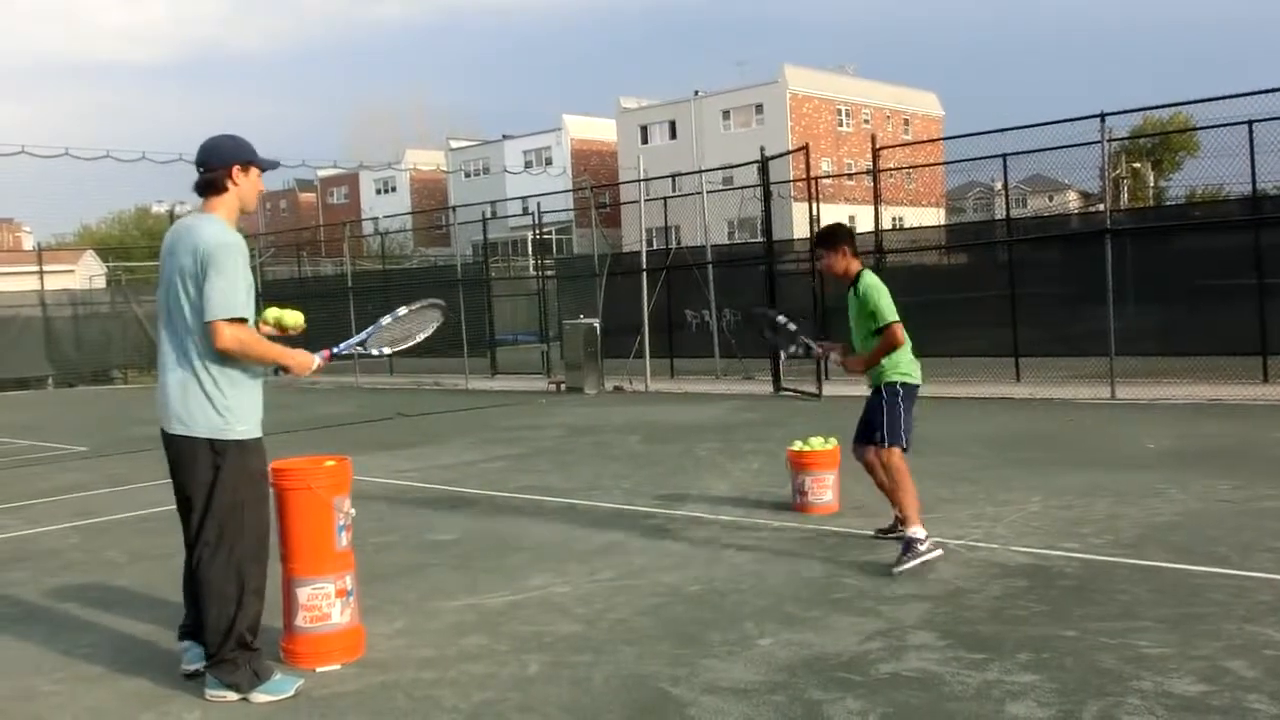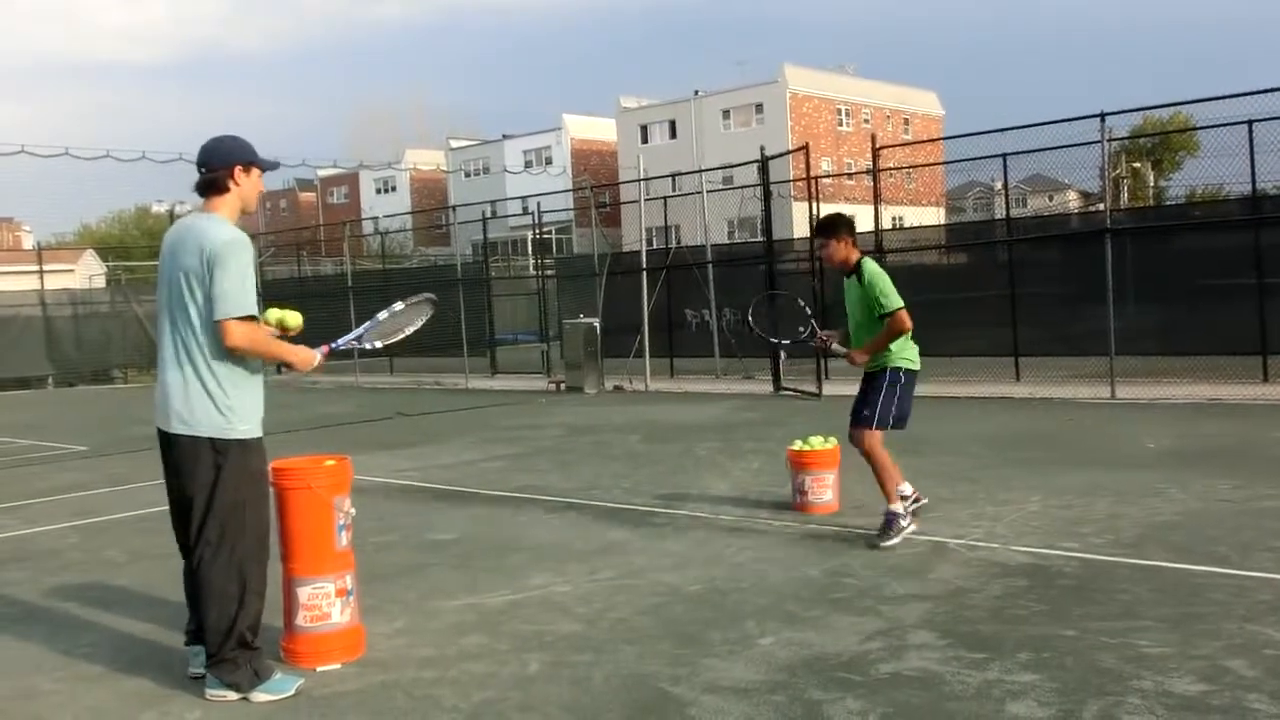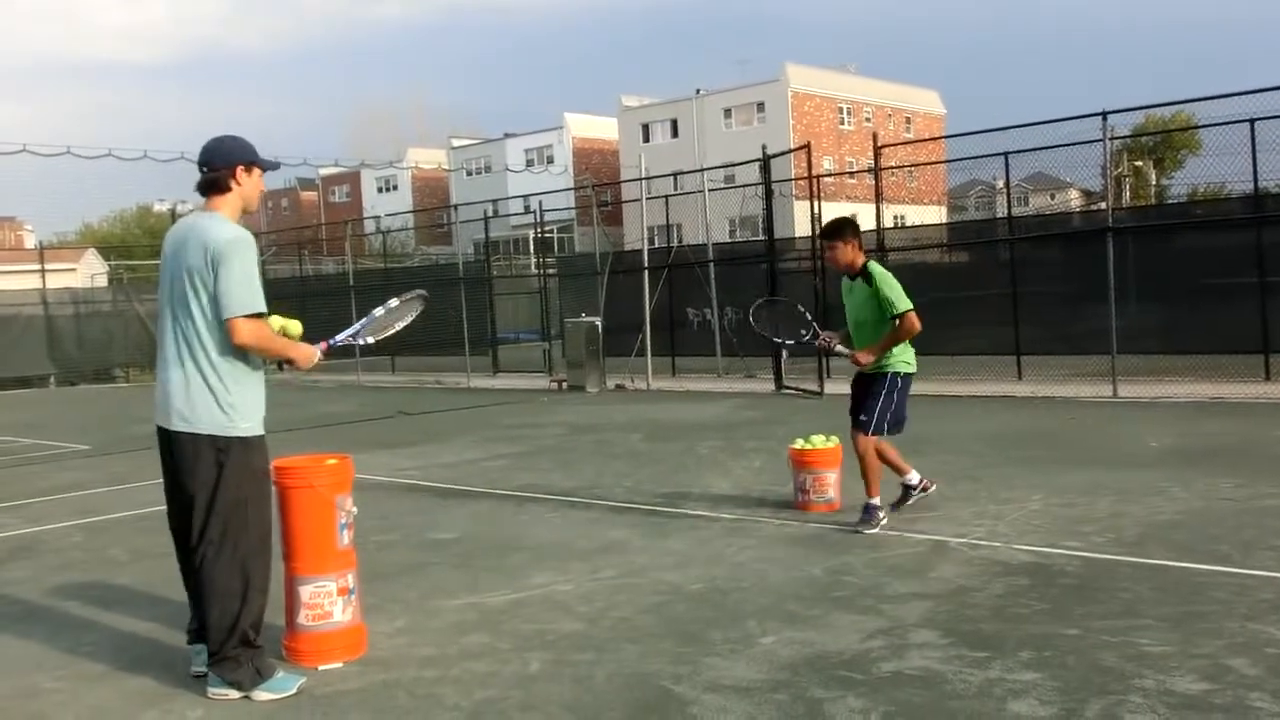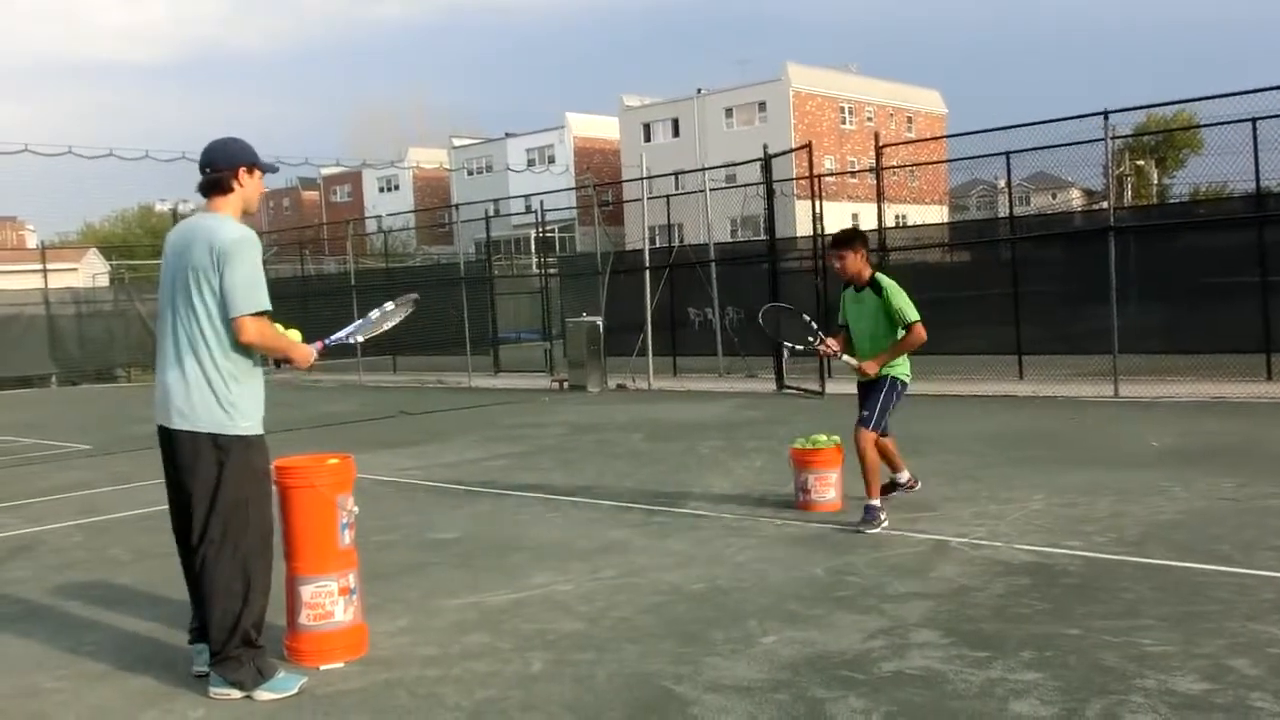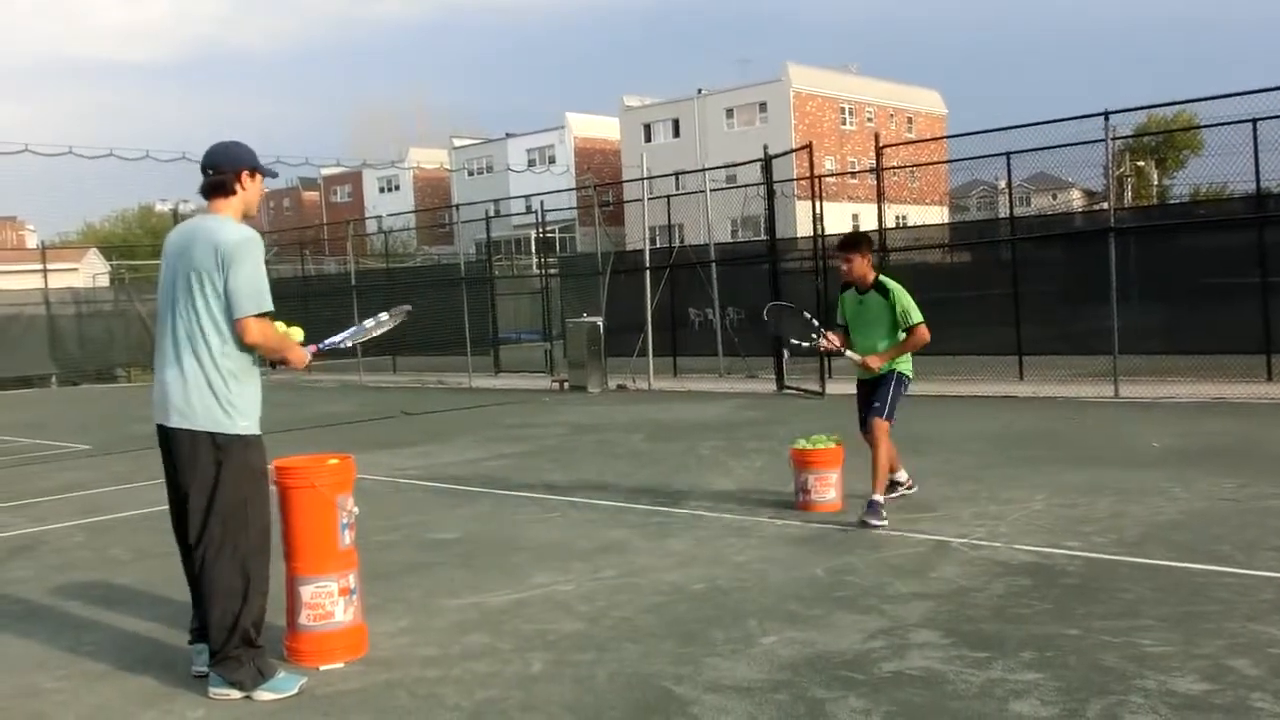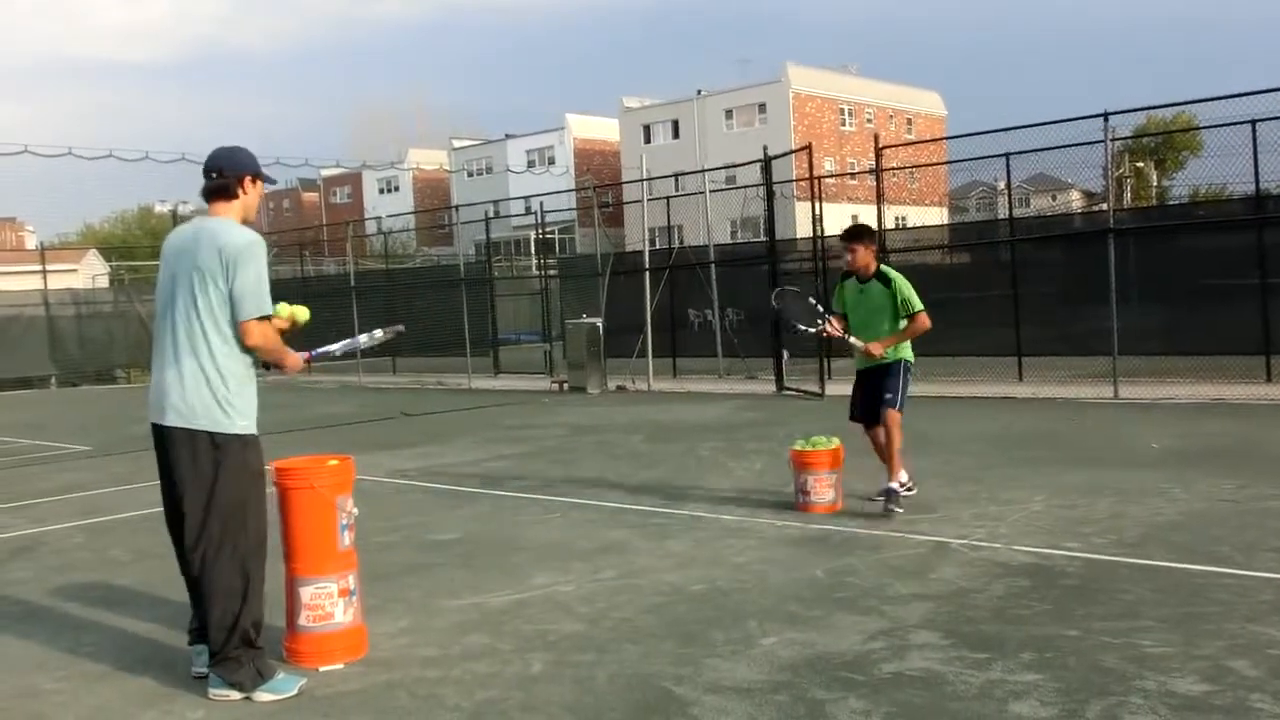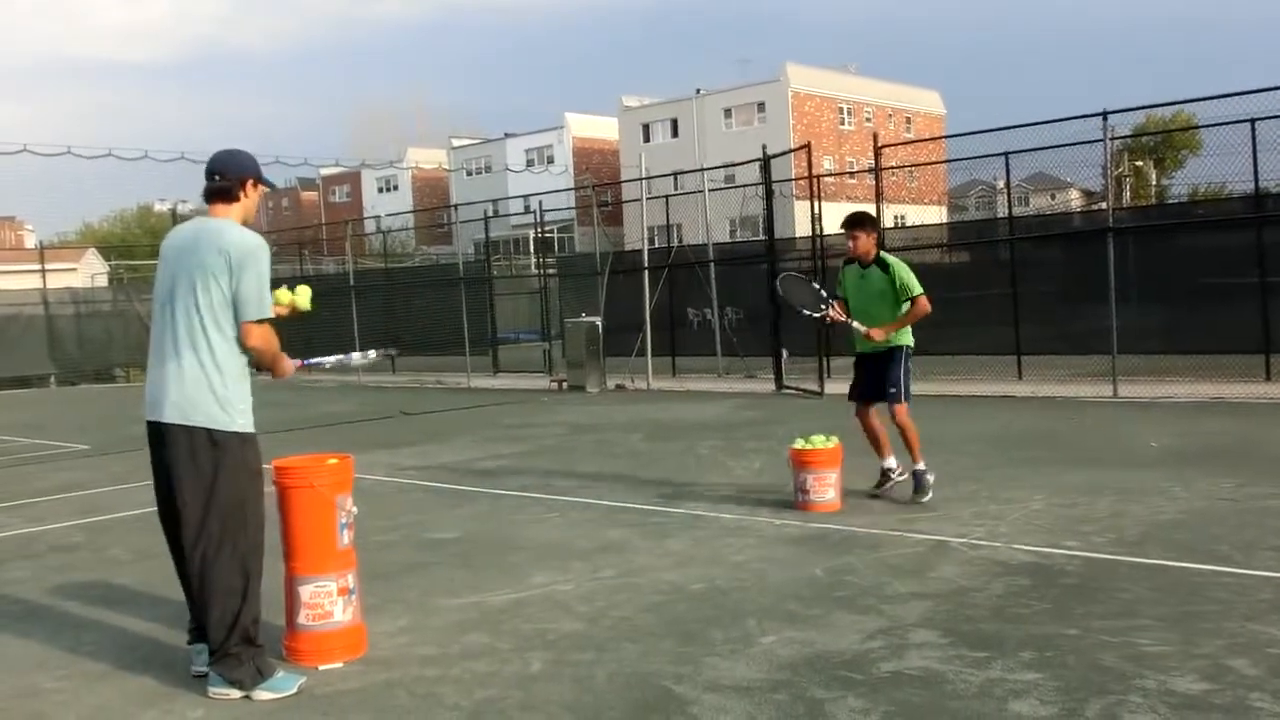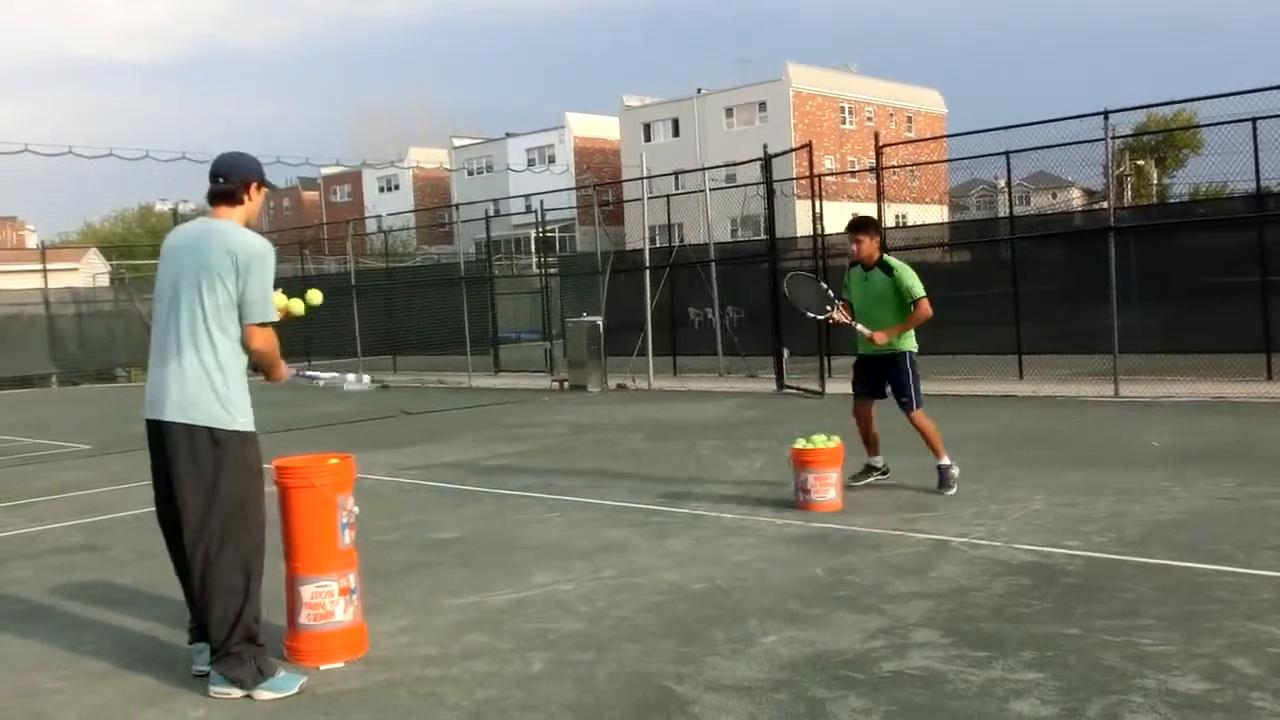
dt=0.1s
person 1, frame 1
left shoulder: (181, 232)
right shoulder: (223, 241)
right elbow: (225, 337)
left wrist: (257, 327)
right wrist: (286, 355)
left hip: (184, 416)
right hip: (220, 422)
left knee: (206, 537)
right knee: (235, 542)
left ankle: (198, 641)
right ankle: (232, 668)
person 1, frame 2
left shoulder: (179, 233)
right shoulder: (228, 240)
right elbow: (235, 334)
left wrist: (264, 332)
right wrist: (291, 353)
left hip: (179, 415)
right hip: (220, 422)
left knee: (200, 537)
right knee: (235, 543)
left ankle: (204, 644)
right ankle: (232, 668)
person 1, frame 3
left shoulder: (180, 233)
right shoulder: (231, 239)
right elbow: (242, 332)
left wrist: (267, 333)
right wrist: (293, 350)
left hip: (179, 413)
right hip: (221, 419)
left knee: (198, 536)
right knee: (237, 541)
left ankle: (206, 642)
right ankle: (234, 667)
person 1, frame 4
left shoulder: (179, 236)
right shoulder: (237, 238)
right elbow: (248, 331)
left wrist: (271, 342)
right wrist: (293, 350)
left hip: (177, 412)
right hip: (221, 418)
left knee: (200, 536)
right knee: (238, 541)
left ankle: (208, 642)
right ankle: (236, 667)
person 1, frame 5
left shoulder: (179, 237)
right shoulder: (239, 239)
right elbow: (251, 330)
left wrist: (271, 341)
right wrist: (289, 350)
left hip: (176, 412)
right hip: (219, 417)
left knee: (200, 536)
right knee: (236, 540)
left ankle: (208, 642)
right ankle: (236, 666)
person 1, frame 6
left shoulder: (177, 240)
right shoulder: (242, 242)
right elbow: (253, 335)
left wrist: (268, 321)
right wrist: (286, 357)
left hip: (170, 410)
right hip: (216, 416)
left knee: (196, 535)
right knee: (233, 540)
left ankle: (207, 642)
right ankle: (235, 667)
person 1, frame 7
left shoulder: (176, 239)
right shoulder: (245, 244)
right elbow: (254, 337)
left wrist: (263, 308)
right wrist: (279, 363)
left hip: (166, 408)
right hip: (213, 414)
left knee: (191, 534)
right knee: (231, 538)
left ankle: (206, 641)
right ankle: (234, 665)
person 1, frame 8
left shoulder: (177, 239)
right shoulder: (251, 247)
right elbow: (257, 339)
left wrist: (263, 306)
right wrist: (275, 368)
left hip: (164, 407)
right hip: (214, 413)
left knee: (189, 531)
right knee: (232, 538)
left ankle: (207, 641)
right ankle: (235, 664)
person 2, frame 1
left shoulder: (867, 286)
right shoulder: (859, 286)
left elbow: (896, 337)
left wrist: (861, 363)
right wrist: (843, 350)
left hip: (895, 380)
right hip: (886, 381)
left knee: (889, 455)
right knee: (863, 451)
left ankle: (919, 539)
right ankle: (905, 517)
person 2, frame 2
left shoulder: (871, 275)
right shoulder: (849, 276)
left elbow: (903, 322)
left wrist: (866, 352)
right wrist: (837, 336)
left hip: (895, 365)
right hip: (876, 367)
left knee: (867, 438)
right knee: (860, 437)
left ankle: (897, 513)
right ankle: (906, 495)
person 2, frame 3
left shoulder: (879, 278)
right shoulder: (848, 281)
left elbow: (912, 325)
left wrist: (872, 352)
right wrist: (839, 338)
left hip: (891, 369)
right hip: (870, 369)
left knee: (863, 440)
right knee: (865, 437)
left ankle: (873, 506)
right ankle: (914, 481)
person 2, frame 4
left shoulder: (887, 290)
right shoulder: (846, 291)
left elbow: (918, 334)
left wrist: (878, 362)
right wrist: (837, 344)
left hip: (890, 374)
right hip: (867, 376)
left knee: (863, 435)
right knee: (875, 435)
left ankle: (874, 508)
right ankle: (904, 478)
person 2, frame 5
left shoulder: (892, 292)
right shoulder: (846, 293)
left elbow: (922, 335)
right elbow: (846, 332)
left wrist: (882, 358)
right wrist: (837, 340)
left hip: (894, 371)
right hip: (867, 374)
left knee: (877, 427)
right knee: (872, 433)
left ankle: (876, 502)
right ankle: (900, 479)
person 2, frame 6
left shoulder: (894, 281)
right shoulder: (845, 282)
left elbow: (923, 322)
right elbow: (843, 318)
left wrist: (884, 345)
right wrist: (835, 327)
left hip: (894, 360)
right hip: (865, 364)
left knee: (890, 418)
right knee: (870, 427)
left ankle: (893, 488)
right ankle: (900, 480)
person 2, frame 7
left shoulder: (893, 267)
right shoulder: (847, 268)
left elbow: (923, 306)
right elbow: (844, 303)
left wrist: (884, 330)
right wrist: (838, 312)
left hip: (896, 346)
right hip: (866, 348)
left knee: (898, 411)
right knee: (863, 411)
left ankle: (920, 470)
right ankle: (890, 467)
person 2, frame 8
left shoulder: (897, 271)
right shoulder: (852, 271)
left elbow: (924, 310)
right elbow: (849, 305)
left wrist: (887, 334)
right wrist: (842, 314)
left hip: (899, 351)
right hip: (869, 352)
left knee: (914, 415)
right knee: (861, 409)
left ankle: (945, 465)
right ankle: (877, 464)
